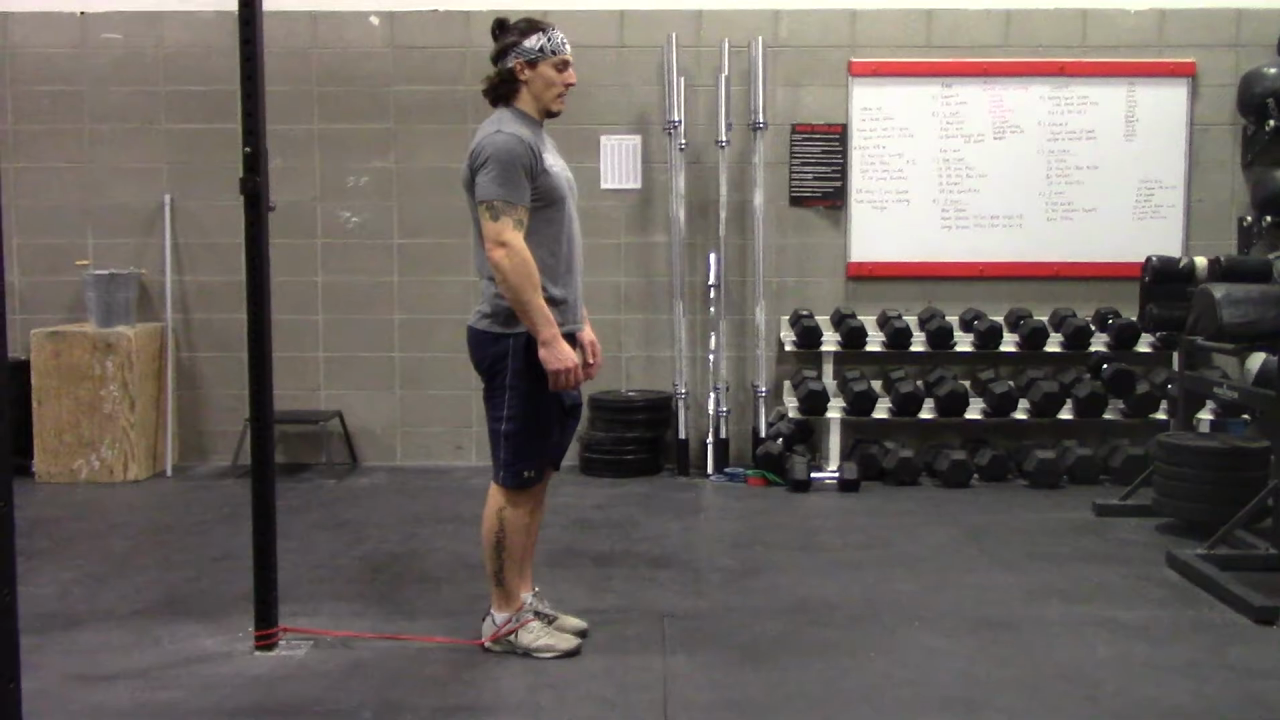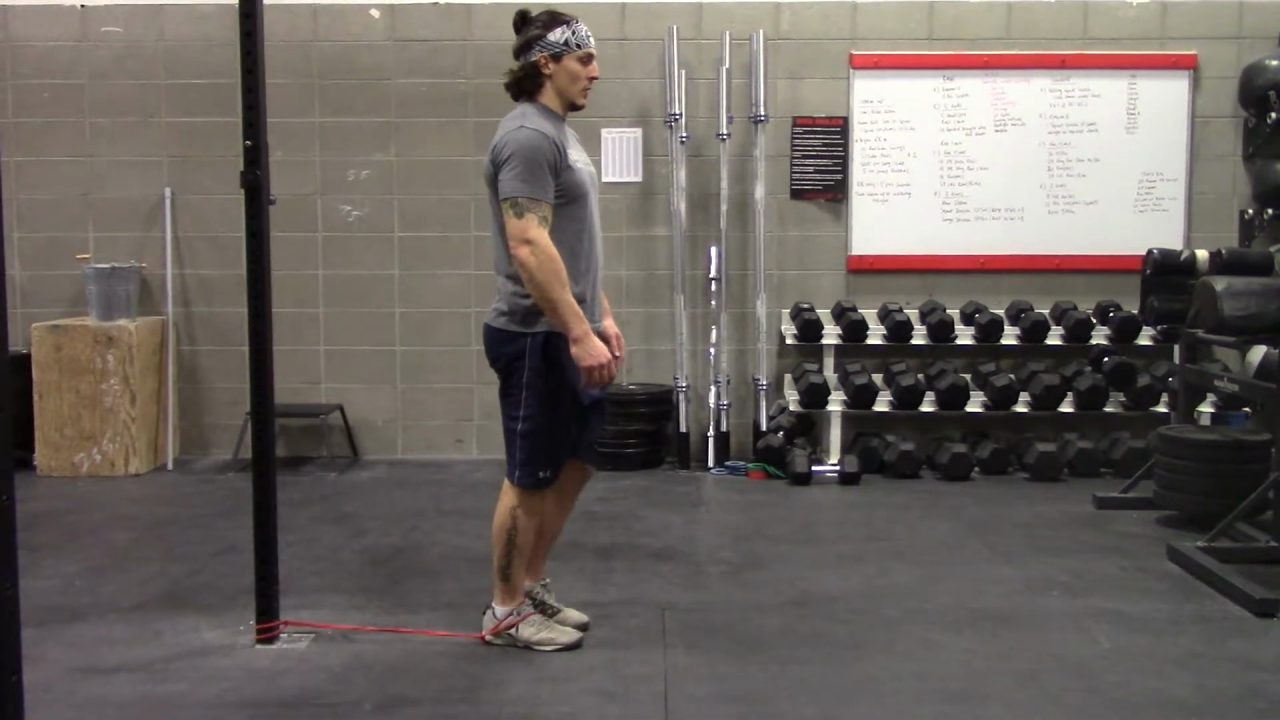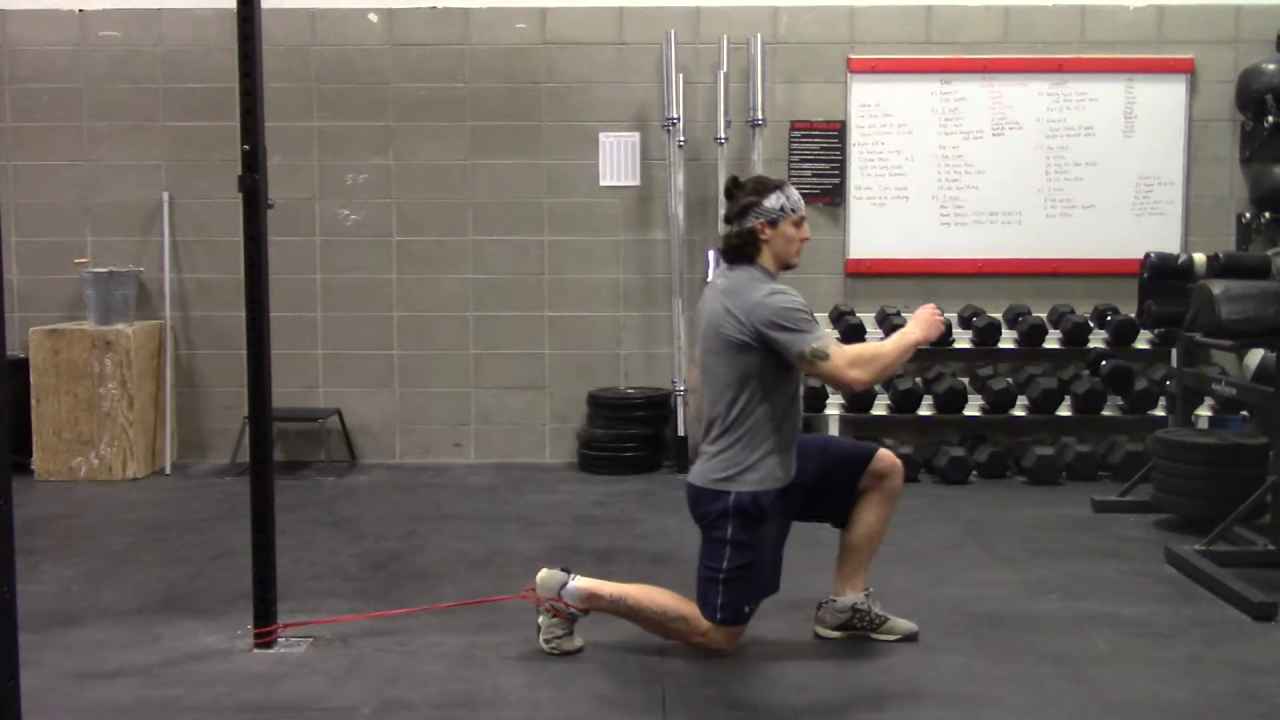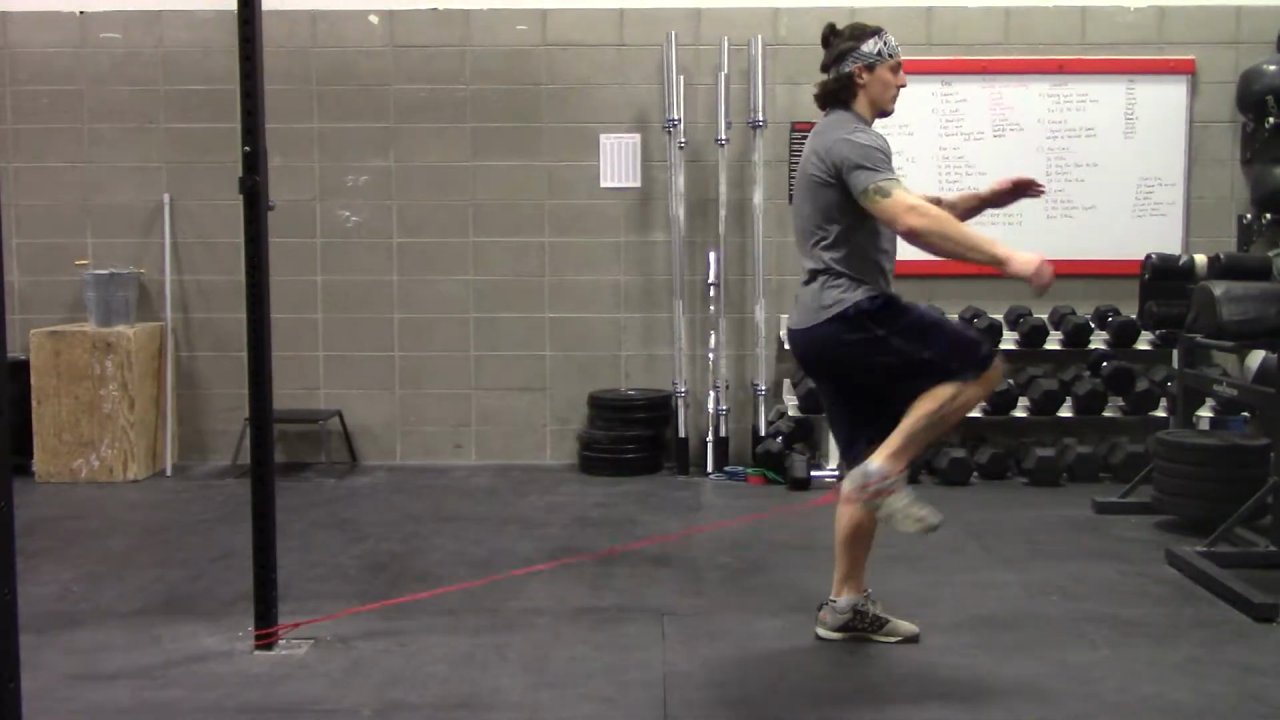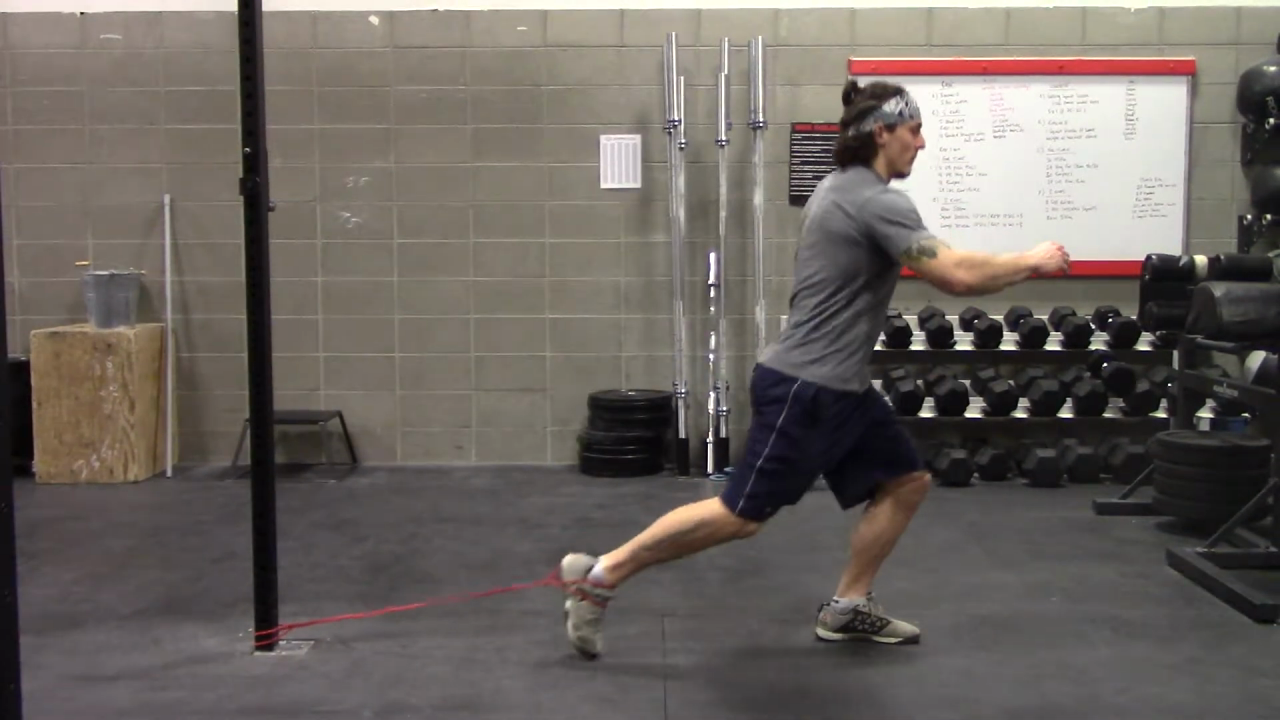
dt=1s
person 1, frame 1
left shoulder: (534, 139)
right shoulder: (505, 141)
right elbow: (505, 249)
left wrist: (579, 325)
right wrist: (549, 339)
left hip: (546, 335)
right hip: (520, 341)
left knee: (536, 478)
right knee: (515, 481)
left ankle: (525, 598)
right ankle: (504, 617)
person 1, frame 2
left shoulder: (556, 133)
right shoulder: (529, 136)
right elbow: (530, 247)
left wrist: (602, 318)
right wrist: (581, 335)
left hip: (563, 334)
right hip: (537, 339)
left knee: (571, 469)
right knee: (531, 478)
left ankle: (530, 588)
right ankle: (506, 612)
person 1, frame 3
left shoulder: (727, 285)
right shoulder: (767, 300)
left elbow: (700, 380)
right elbow: (851, 372)
left wrist: (716, 446)
right wrist: (912, 334)
left hip: (770, 462)
right hip: (742, 490)
left knee: (884, 470)
right knee: (717, 633)
left ankle: (846, 604)
right ankle: (570, 592)
person 1, frame 4
left shoulder: (841, 136)
right shoulder: (852, 139)
left elbow: (907, 215)
right elbow: (910, 219)
left wrist: (985, 199)
right wrist: (1006, 257)
left hip: (829, 323)
right hip: (846, 317)
left knee: (870, 466)
right knee: (981, 366)
left ankle: (846, 605)
right ankle: (884, 472)
person 1, frame 5
left shoulder: (841, 189)
right shoulder: (877, 201)
right elbow: (958, 274)
right wrist: (1033, 261)
left hip: (833, 383)
right hip: (804, 388)
left knee: (907, 481)
right knee: (739, 513)
left ankle: (848, 606)
right ankle: (597, 575)
